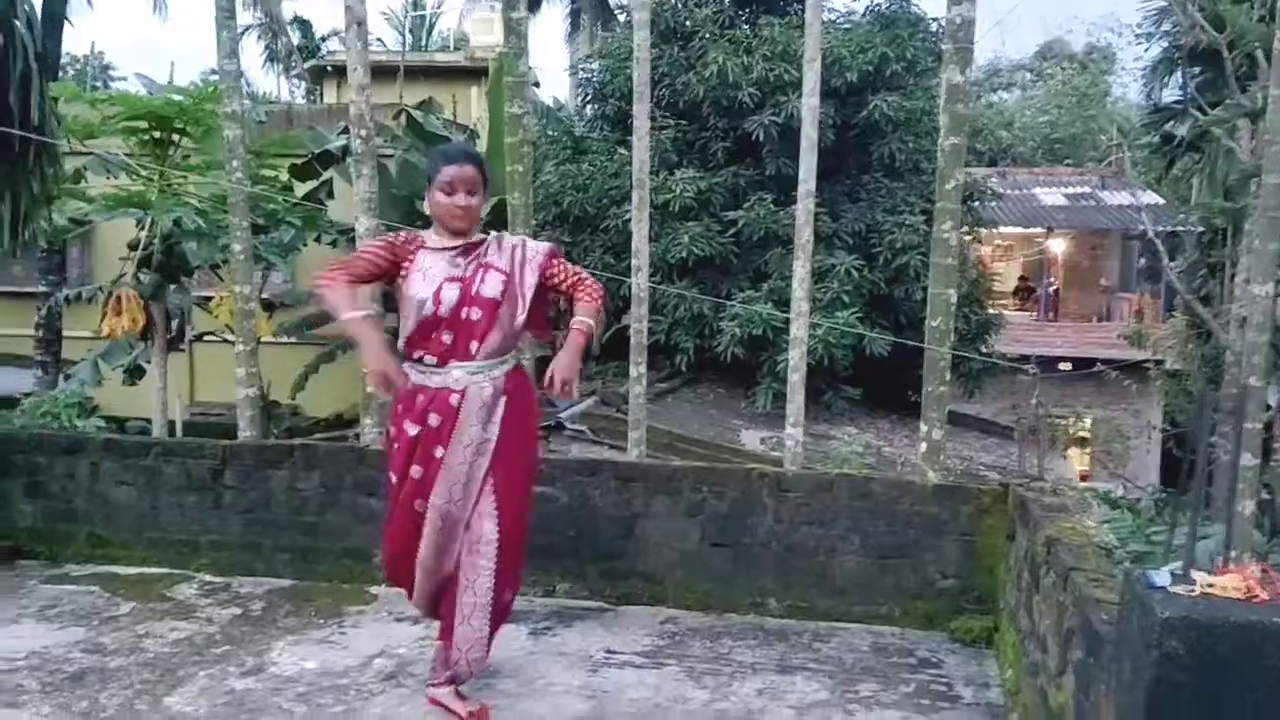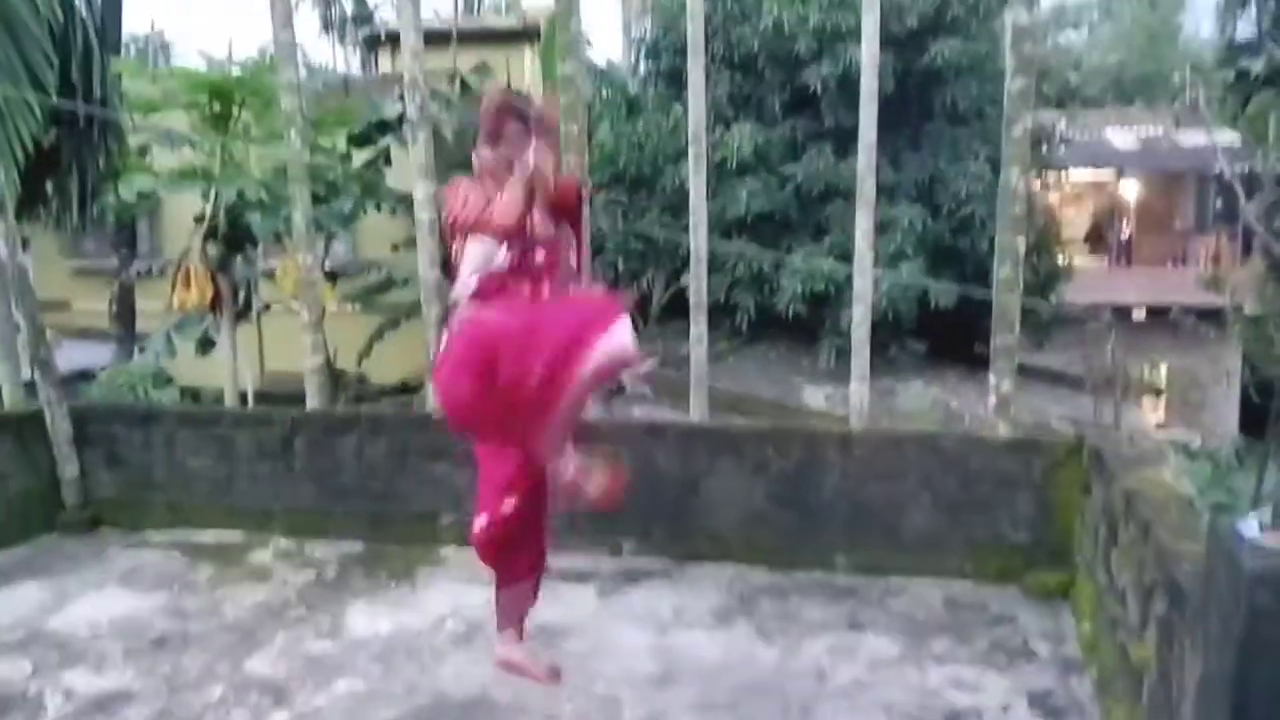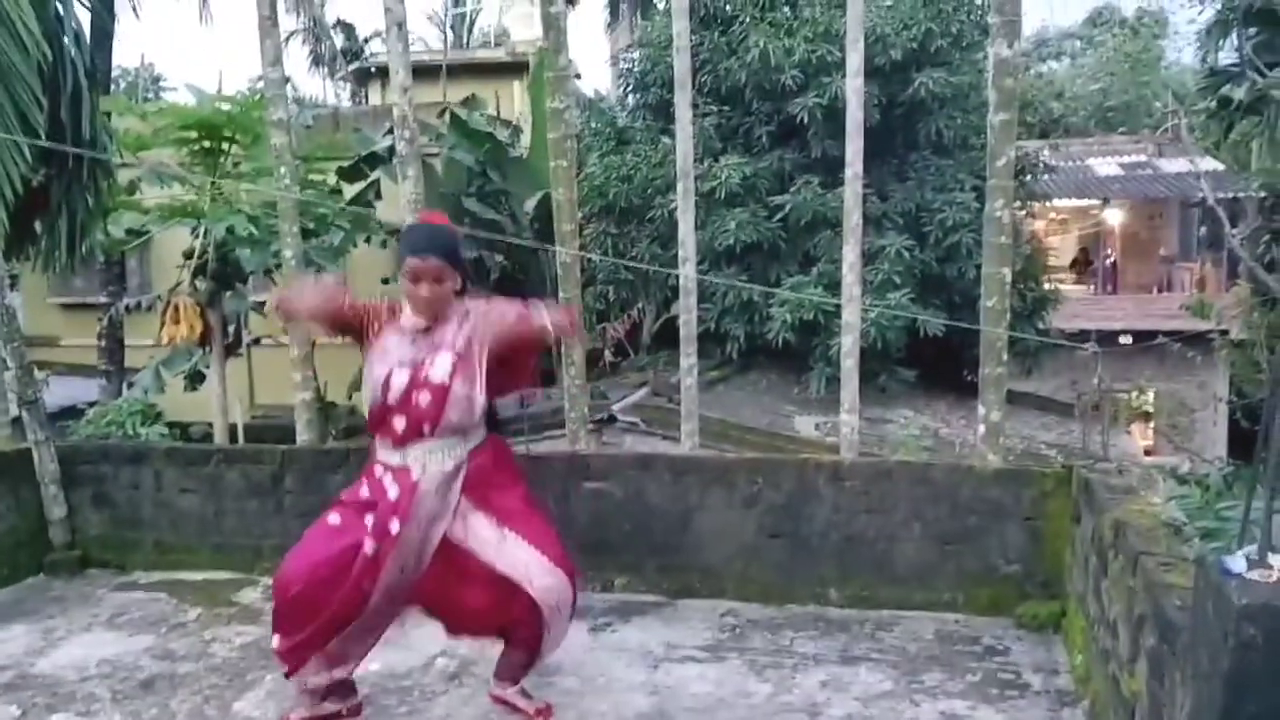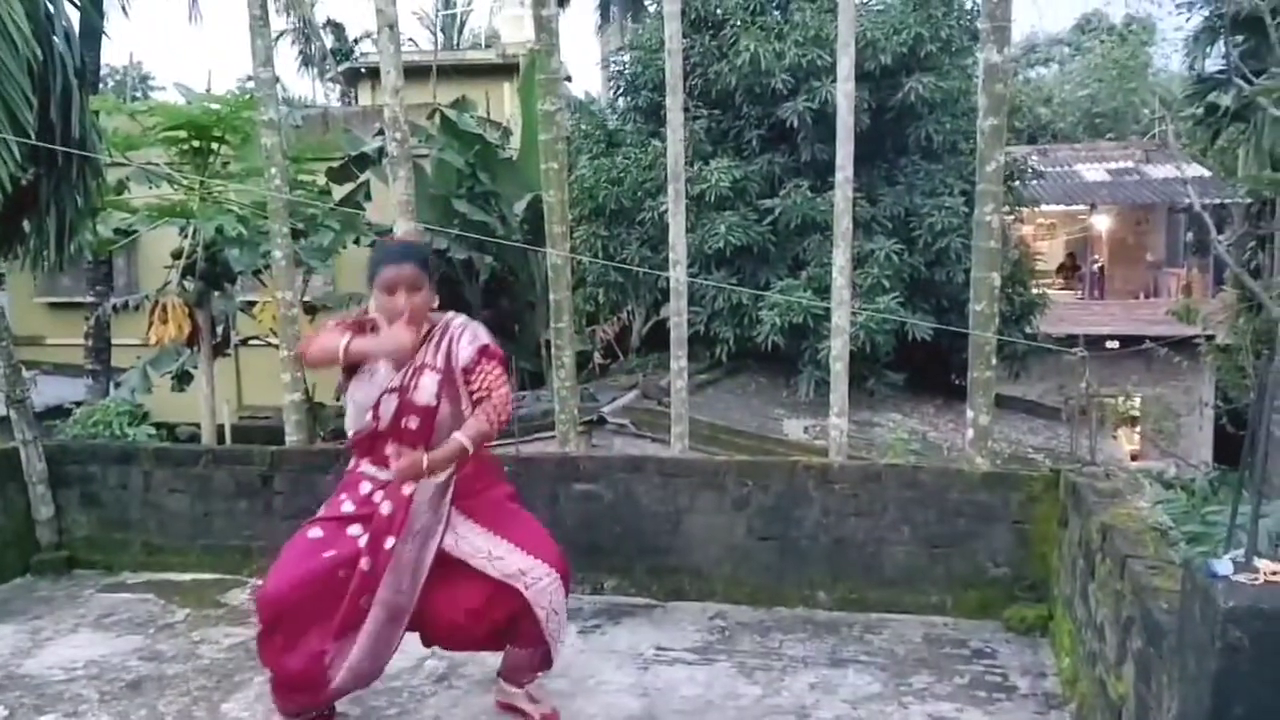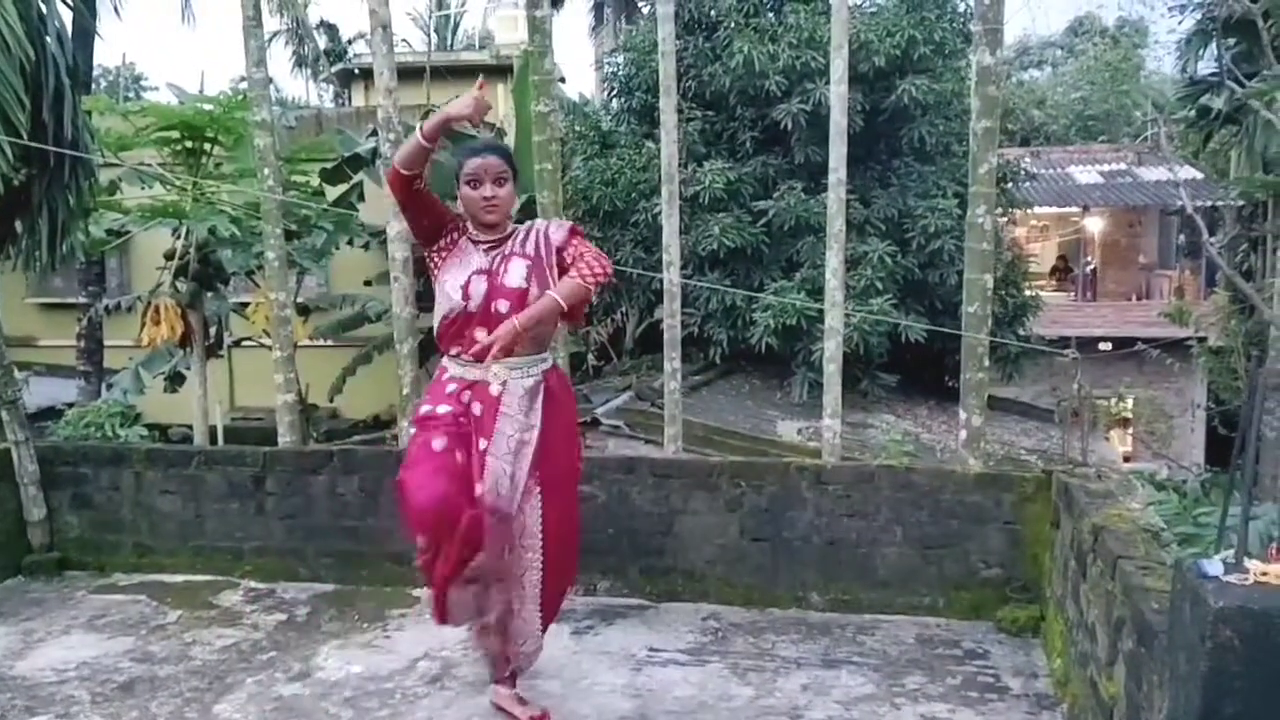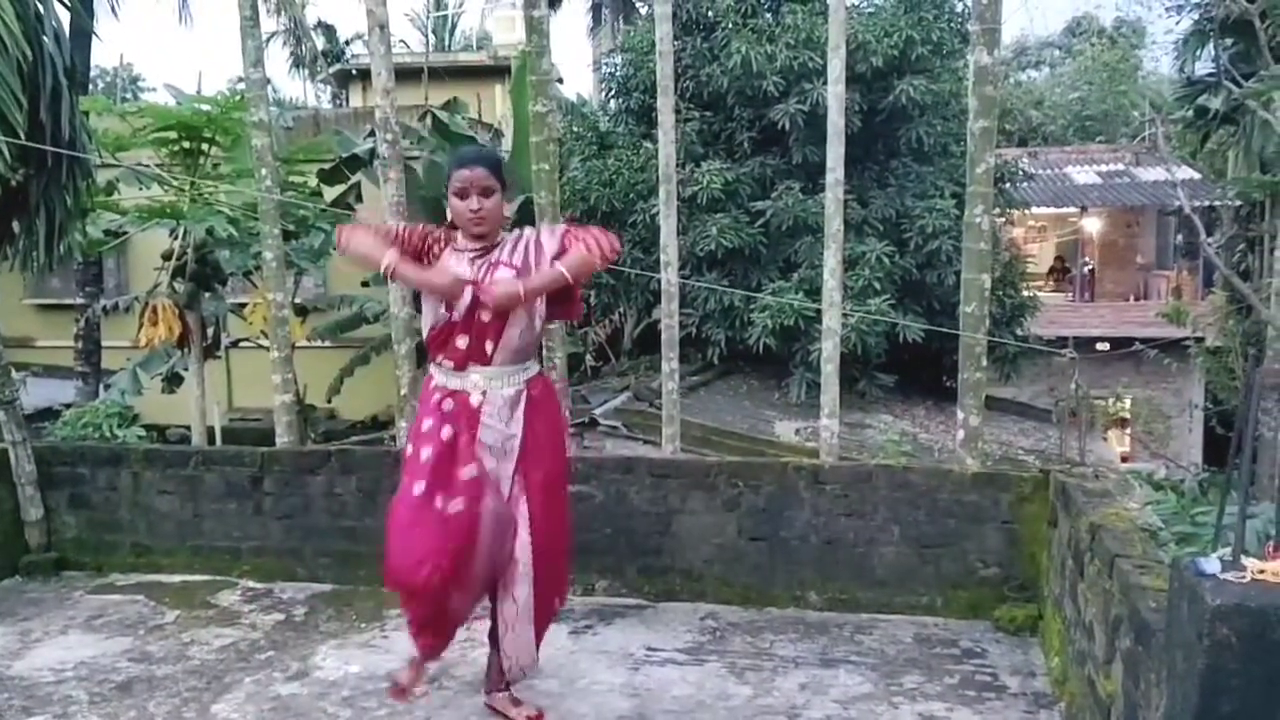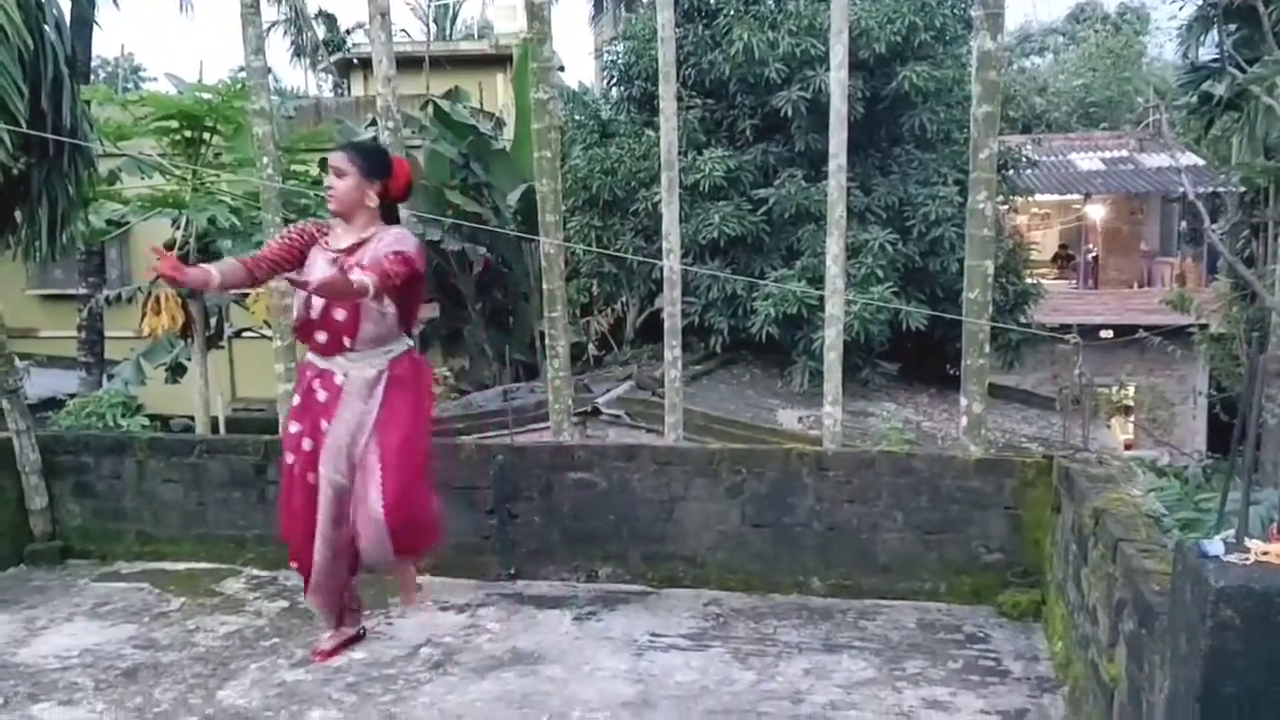
dt=0.7s
person 1, frame 1
left shoulder: (517, 254)
right shoulder: (404, 250)
left elbow: (585, 286)
right elbow: (334, 277)
left wrist: (572, 347)
right wrist: (371, 342)
left hip: (493, 411)
right hip: (425, 410)
left knee: (485, 539)
right knee: (423, 529)
person 1, frame 2
left shoulder: (561, 195)
right shoulder: (465, 194)
left elbow: (558, 189)
right elbow: (505, 217)
left wrist: (535, 147)
right wrist: (517, 173)
left hip: (547, 353)
right hip: (482, 346)
left knee: (514, 498)
left ankle: (511, 641)
right ankle: (558, 457)
person 1, frame 3
left shoulder: (483, 320)
right shoulder: (378, 319)
left elbow: (563, 320)
right elbow: (294, 306)
left wrist: (522, 323)
right wrist: (306, 299)
left hip: (470, 481)
right hip: (392, 483)
left knee: (550, 586)
right knee: (303, 581)
person 1, frame 4
left shoulder: (461, 337)
right shoulder: (360, 334)
left elbow: (498, 405)
right elbow: (310, 349)
left wrist: (434, 459)
right wrist: (370, 347)
left hip: (454, 488)
right hip: (373, 494)
left knee: (542, 574)
right knee: (286, 594)
person 1, frame 5
left shoulder: (547, 238)
right shoulder: (445, 239)
left elbow: (594, 268)
right elbow: (401, 177)
left wrist: (523, 322)
right wrist: (446, 118)
left hip: (533, 402)
right hip: (459, 395)
left knee: (535, 538)
right knee: (435, 499)
right ankle: (477, 609)
person 1, frame 6
left shoulder: (535, 244)
right shoulder: (432, 245)
left elbow: (603, 245)
right elbow: (354, 236)
left wrist: (528, 288)
right wrist: (417, 276)
left hip: (520, 414)
right hip: (448, 411)
left knee: (524, 545)
right knee: (428, 544)
right ankle: (425, 646)
person 1, frame 7
left shoulder: (397, 243)
right shoulder: (311, 236)
left elbow: (378, 279)
right elbow: (254, 266)
left wrist: (343, 286)
right wrist: (196, 275)
left hip: (385, 387)
right hip: (322, 387)
left knee: (387, 501)
right knee: (314, 506)
left ankle: (401, 562)
right ankle: (343, 620)
